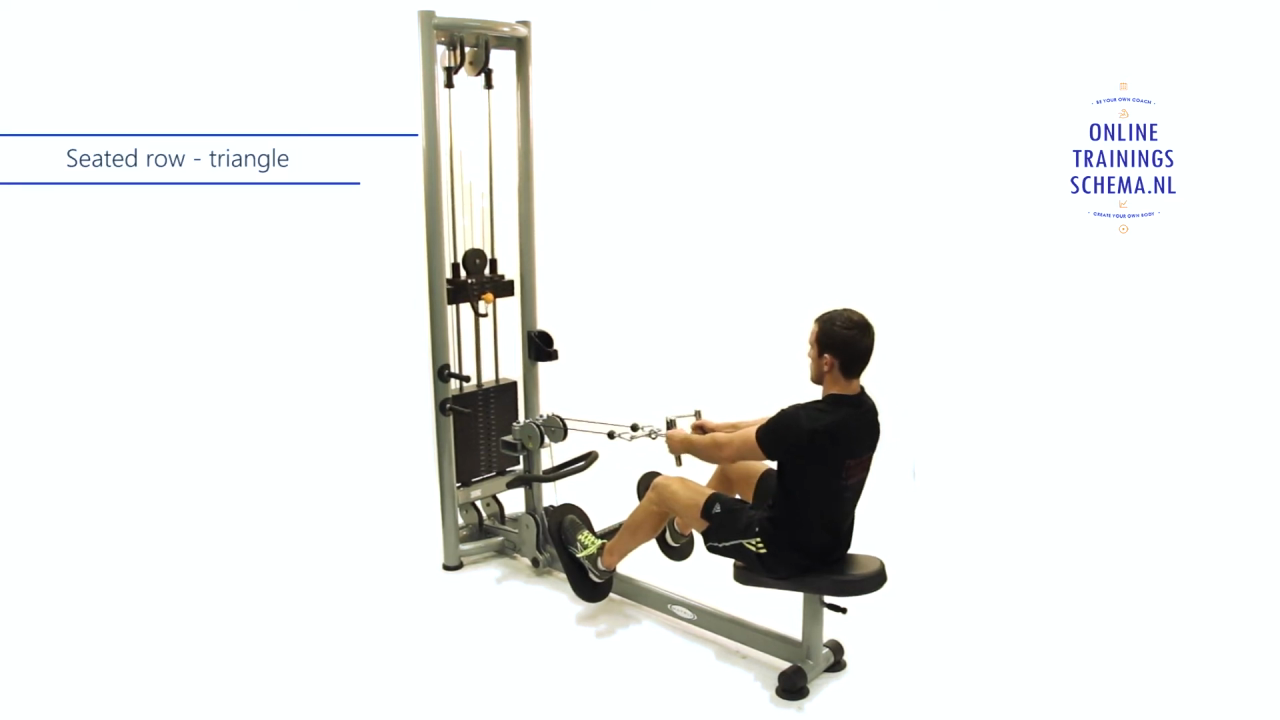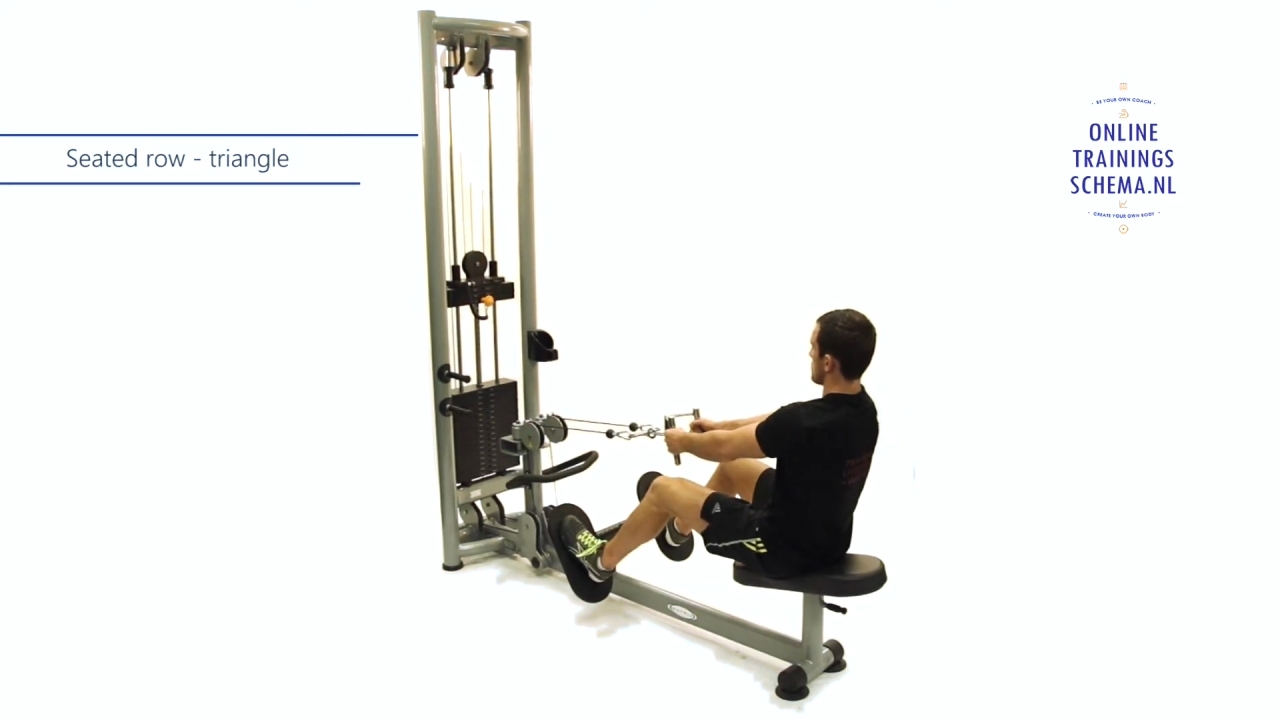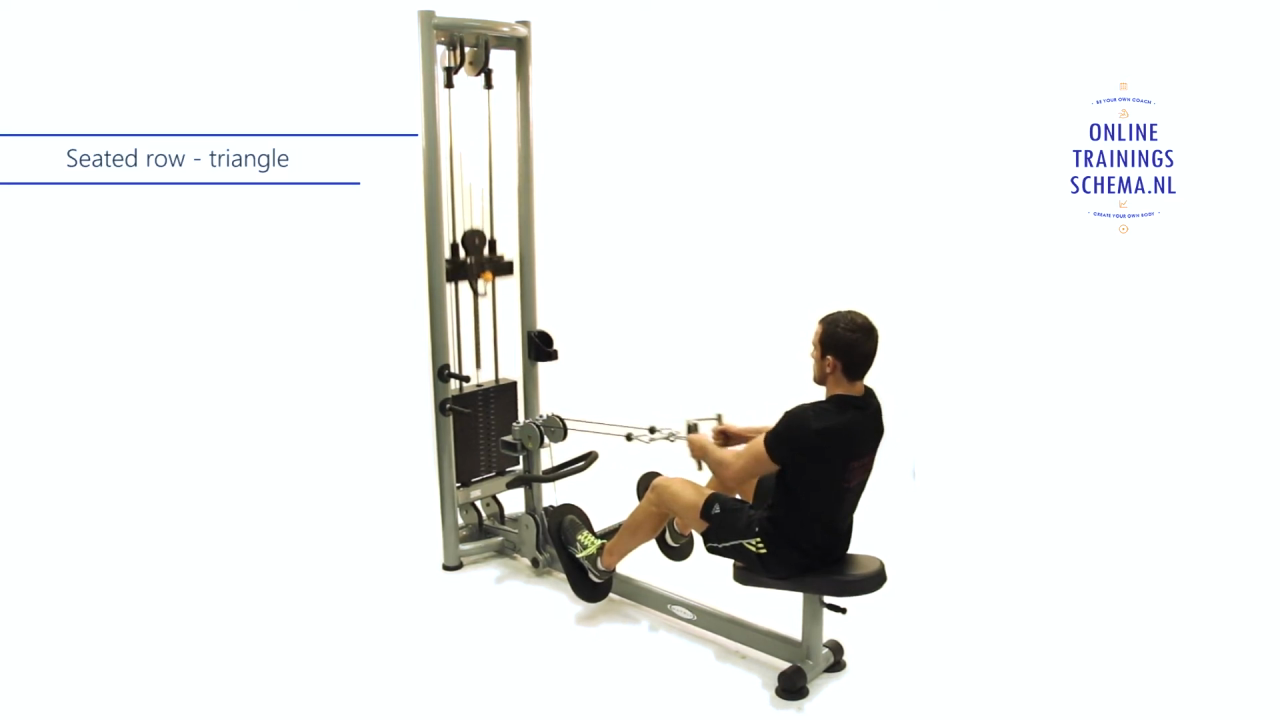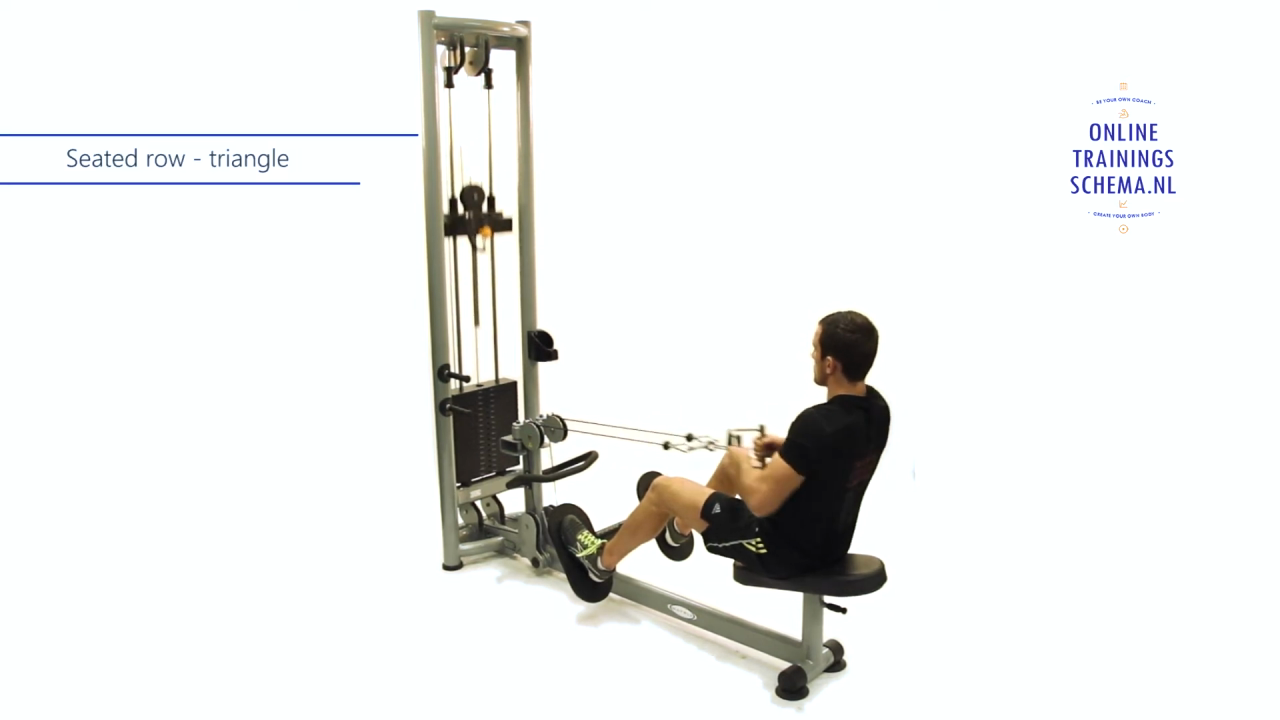
dt=0.2s
person 1, frame 1
left shoulder: (807, 422)
right shoulder: (861, 407)
left elbow: (726, 450)
left wrist: (686, 442)
right wrist: (721, 427)
left hip: (785, 547)
right hip: (828, 538)
left knee: (664, 488)
right knee: (732, 466)
left ankle: (603, 560)
right ankle: (680, 527)
person 1, frame 2
left shoulder: (807, 421)
right shoulder: (860, 405)
left elbow: (724, 447)
left wrist: (684, 441)
right wrist: (719, 425)
left hip: (784, 547)
right hip: (827, 538)
left knee: (662, 489)
right knee: (732, 465)
left ankle: (603, 560)
right ankle: (679, 527)
person 1, frame 3
left shoulder: (812, 422)
right shoulder: (867, 406)
left elbow: (732, 473)
left wrist: (703, 447)
right wrist: (746, 434)
left hip: (784, 547)
right hip: (827, 538)
left knee: (663, 488)
right knee: (734, 462)
left ankle: (603, 560)
right ankle: (679, 527)
person 1, frame 4
left shoulder: (818, 424)
right shoulder: (875, 407)
left elbow: (759, 501)
left wrist: (742, 463)
right wrist: (787, 448)
left hip: (784, 548)
right hip: (828, 539)
left knee: (663, 488)
right knee: (729, 468)
left ankle: (603, 560)
right ankle: (680, 527)
